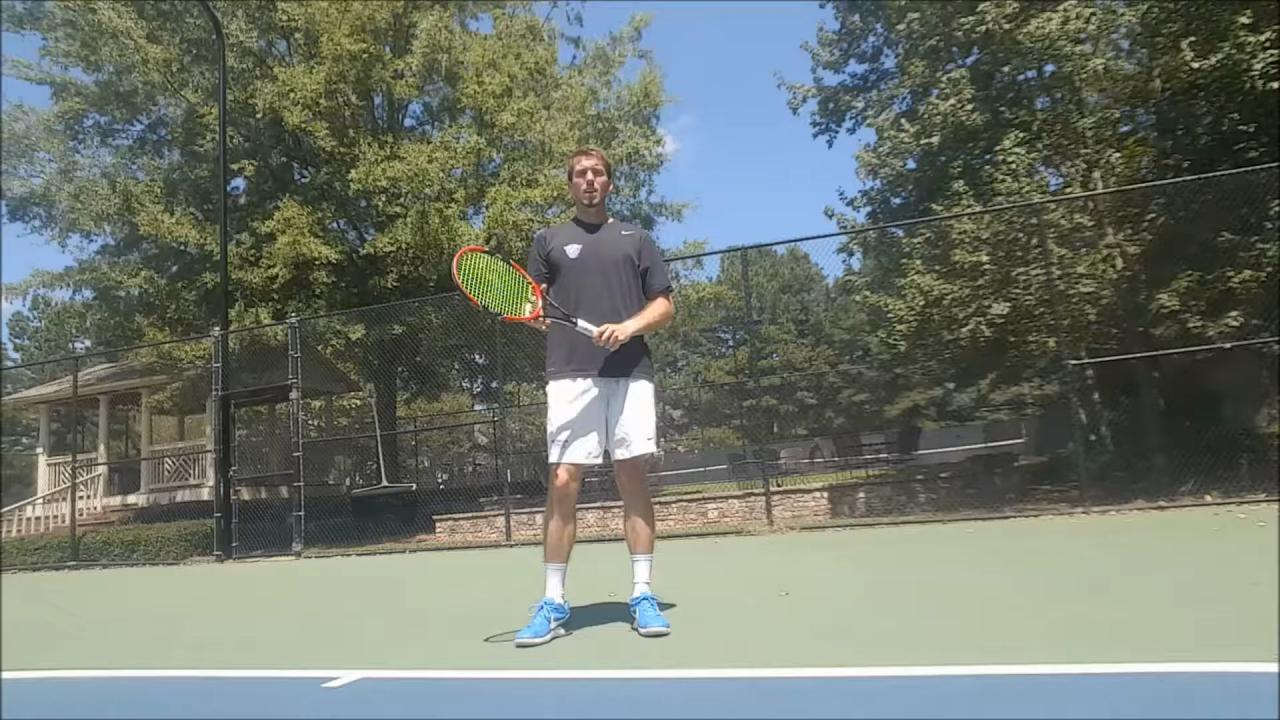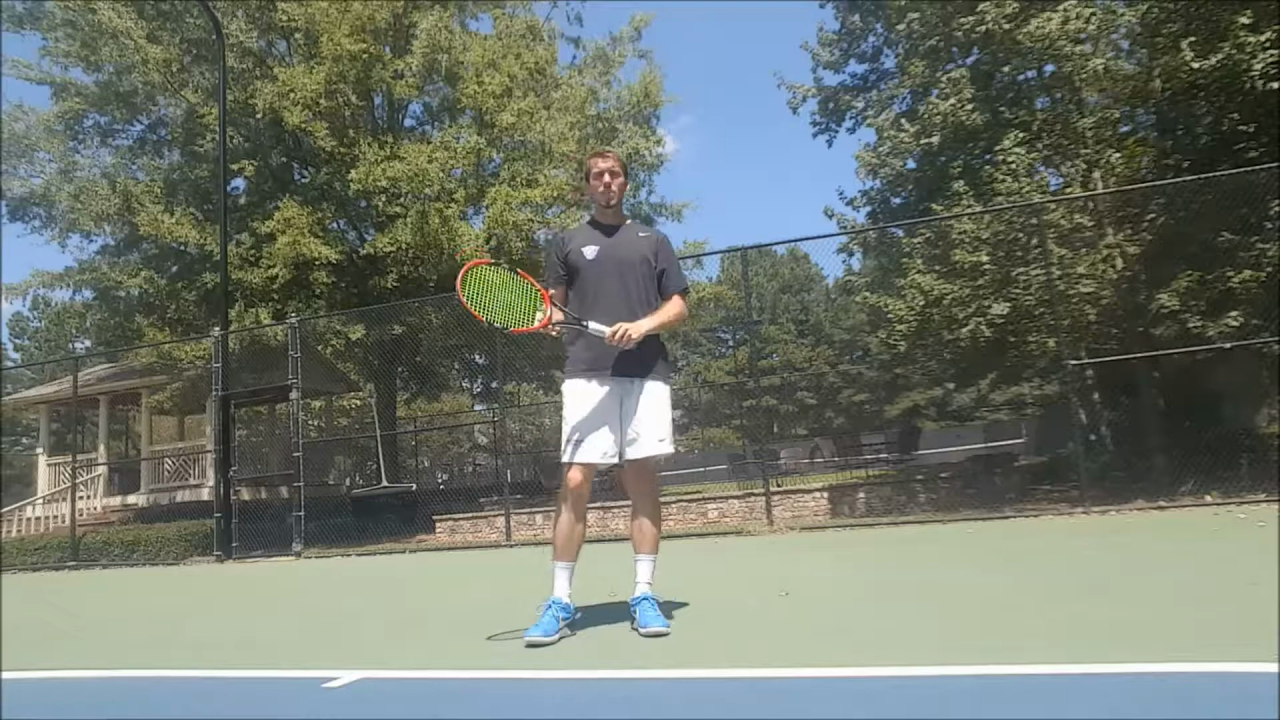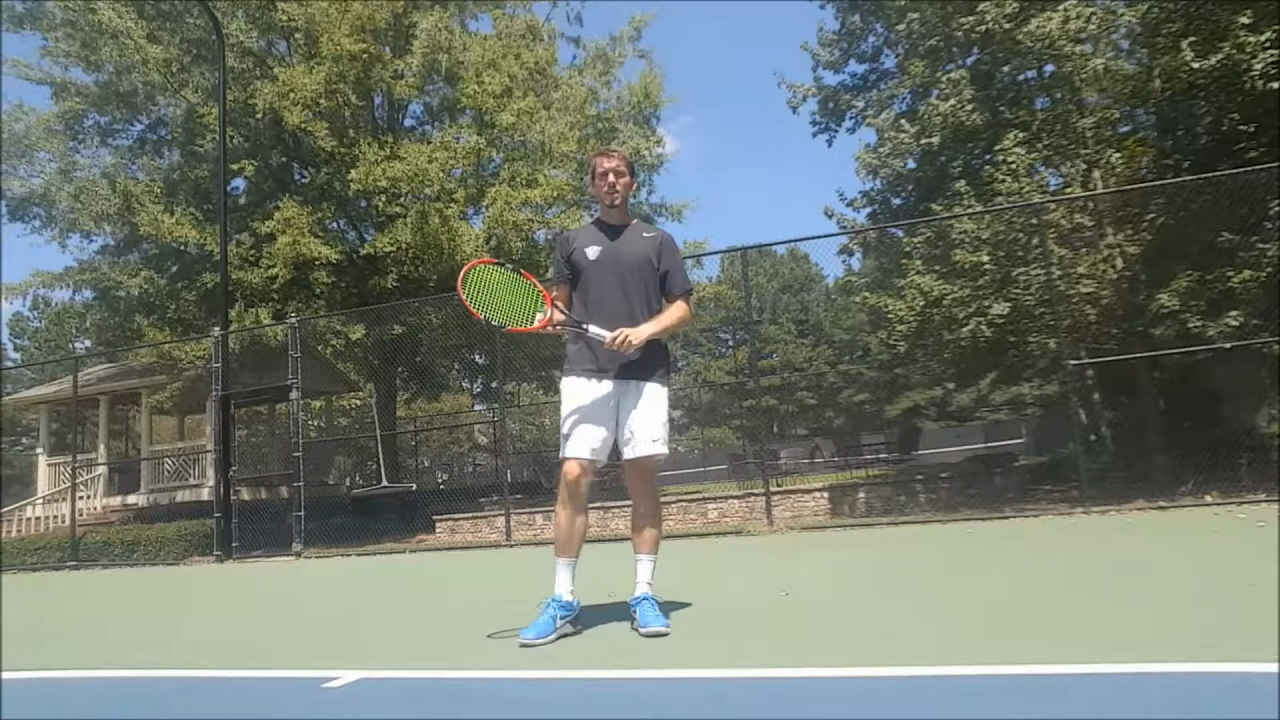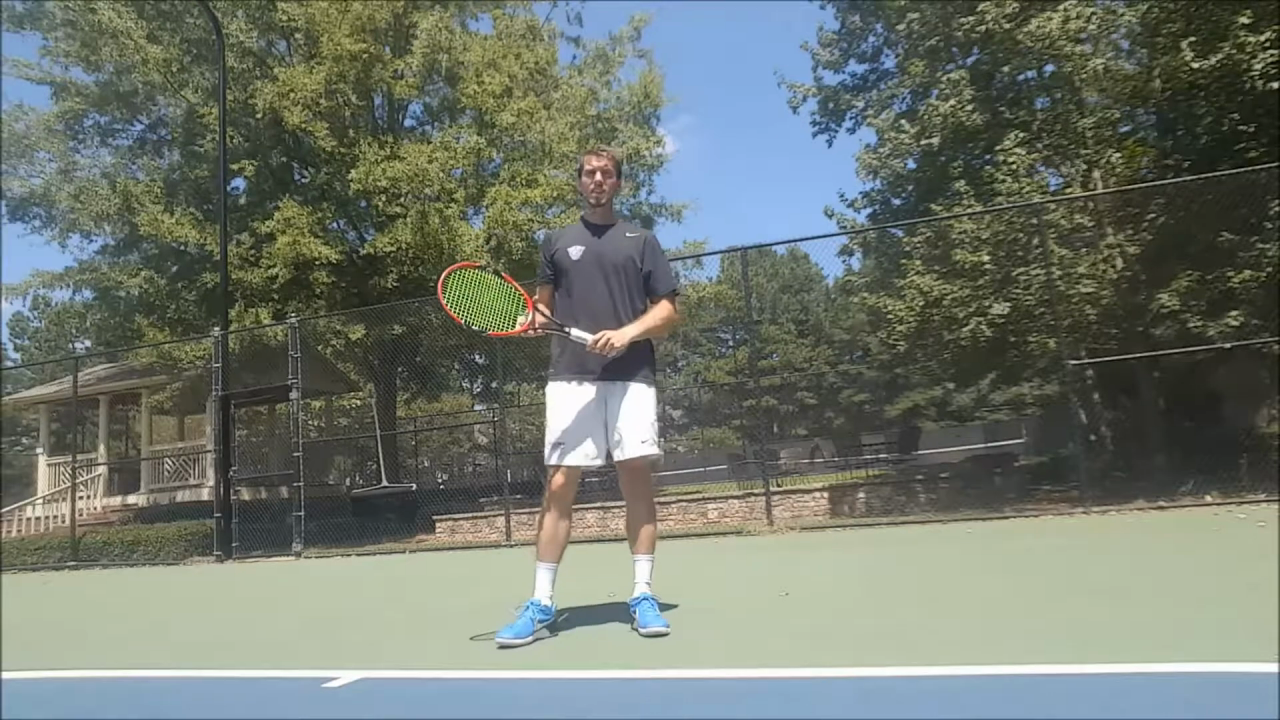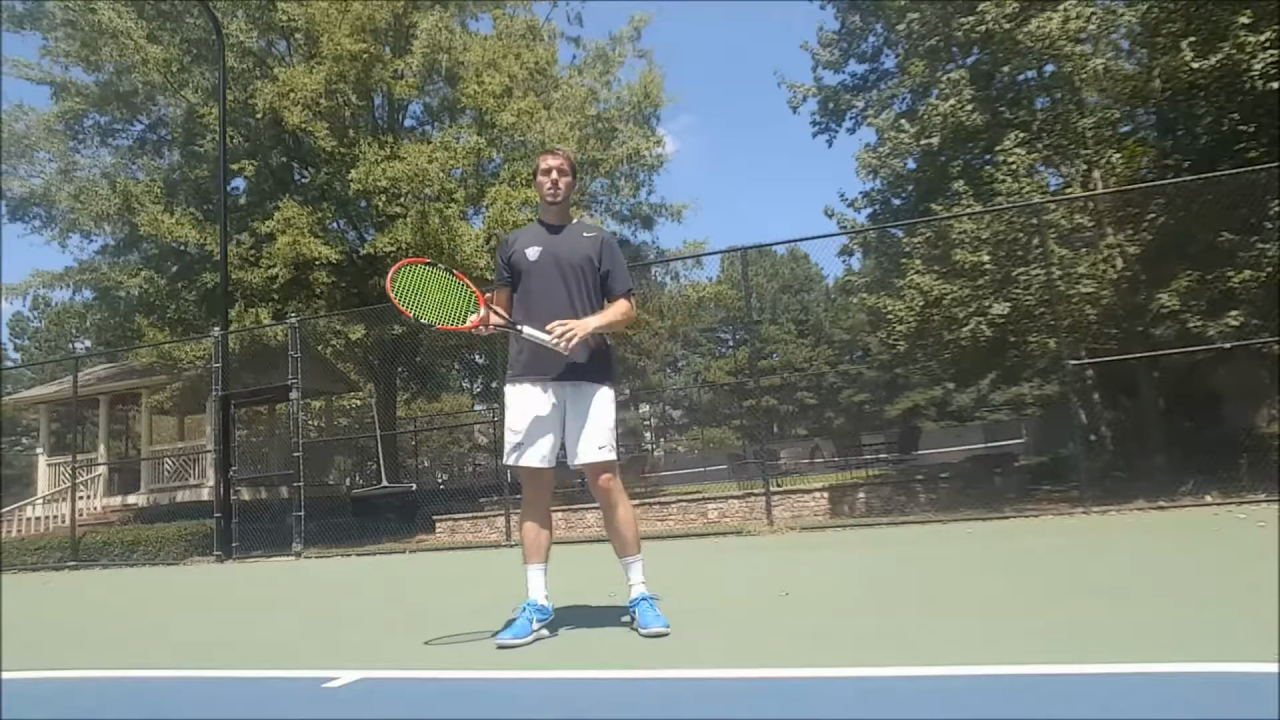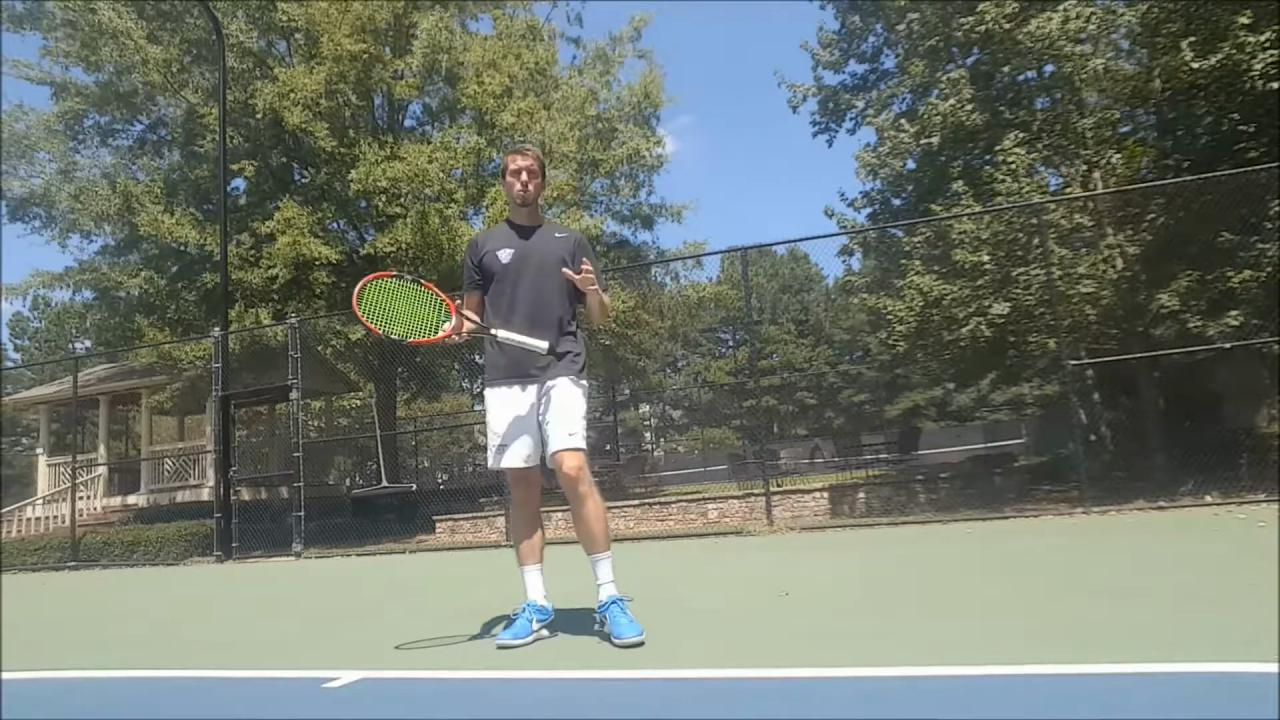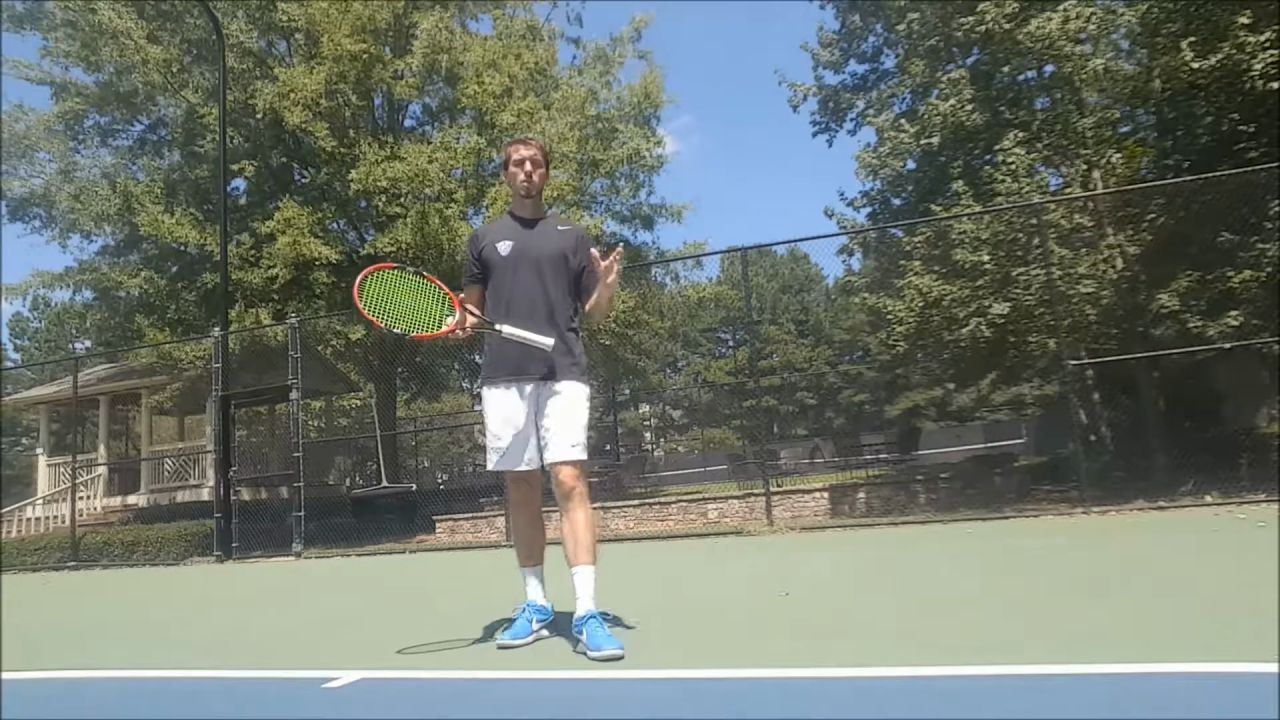
dt=0.4s
person 1, frame 1
left shoulder: (636, 239)
right shoulder: (549, 240)
left elbow: (664, 305)
left wrist: (628, 326)
left hip: (630, 374)
right hip: (571, 376)
left knee: (633, 479)
right knee: (562, 482)
left ankle: (643, 596)
right ankle: (553, 604)
person 1, frame 2
left shoulder: (653, 240)
right shoulder: (567, 243)
left elbow: (678, 305)
right elbow: (554, 305)
left wrist: (642, 325)
right wrist: (548, 318)
left hip: (646, 374)
right hip: (587, 376)
left knee: (641, 480)
right knee: (575, 483)
left ankle: (643, 595)
right ankle: (560, 602)
person 1, frame 3
left shoulder: (658, 241)
right shoulder: (572, 242)
left elbow: (682, 308)
right elbow: (560, 303)
left wrist: (644, 331)
right wrist: (550, 317)
left hip: (644, 376)
right hip: (585, 375)
left knee: (642, 479)
right knee: (572, 478)
left ankle: (644, 595)
right ankle: (562, 600)
person 1, frame 4
left shoulder: (641, 241)
right shoulder: (556, 242)
left elbow: (667, 309)
right elbow: (544, 303)
left wrist: (626, 333)
right wrist: (533, 320)
left hip: (630, 376)
right hip: (570, 378)
left knee: (636, 479)
right knee: (559, 486)
left ankle: (643, 596)
right ankle: (540, 604)
person 1, frame 5
left shoulder: (600, 241)
right shoulder: (514, 243)
left elbow: (625, 310)
right elbow: (502, 306)
left wrist: (589, 322)
right wrist: (488, 319)
left hip: (588, 377)
right hip: (528, 379)
left knee: (605, 481)
right knee: (535, 486)
left ankle: (640, 594)
right ankle: (537, 605)
person 1, frame 6
left shoulder: (571, 241)
right shoulder: (483, 245)
left elbow: (599, 317)
right elbow: (472, 311)
left wrist: (595, 292)
right wrist: (461, 325)
left hip: (562, 373)
right hip: (505, 380)
left knee: (573, 471)
right knee: (522, 487)
left ankle: (608, 597)
right ankle: (536, 606)
person 1, frame 7
left shoulder: (572, 236)
right shoulder: (484, 238)
left elbow: (593, 314)
right elbow: (473, 305)
left wrist: (607, 285)
right wrist: (463, 321)
left hip: (562, 374)
right hip: (504, 378)
left knee: (570, 482)
right knee: (522, 488)
left ankle: (587, 613)
right ankle: (535, 607)
